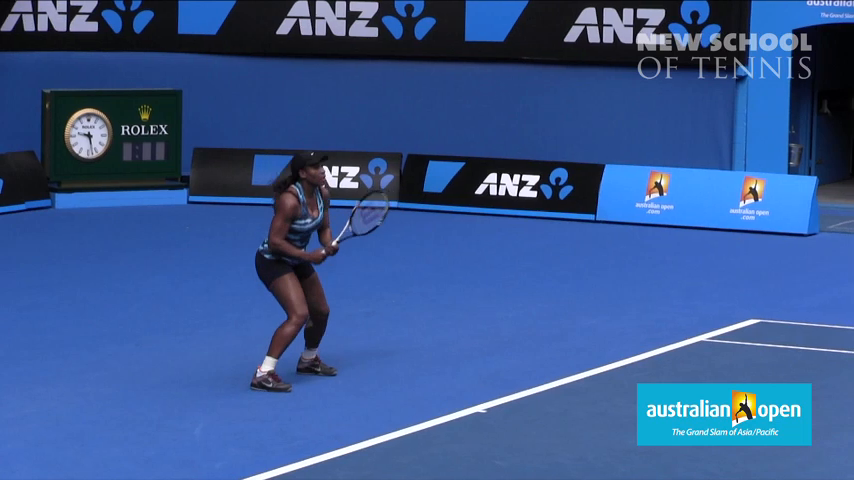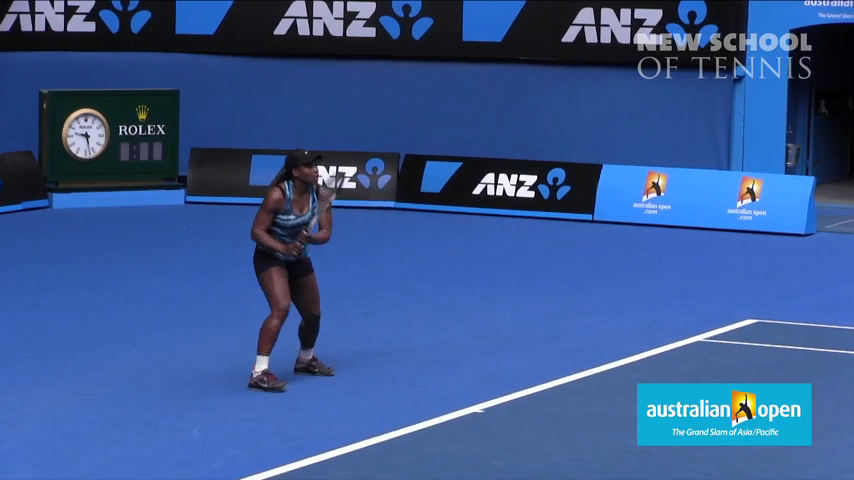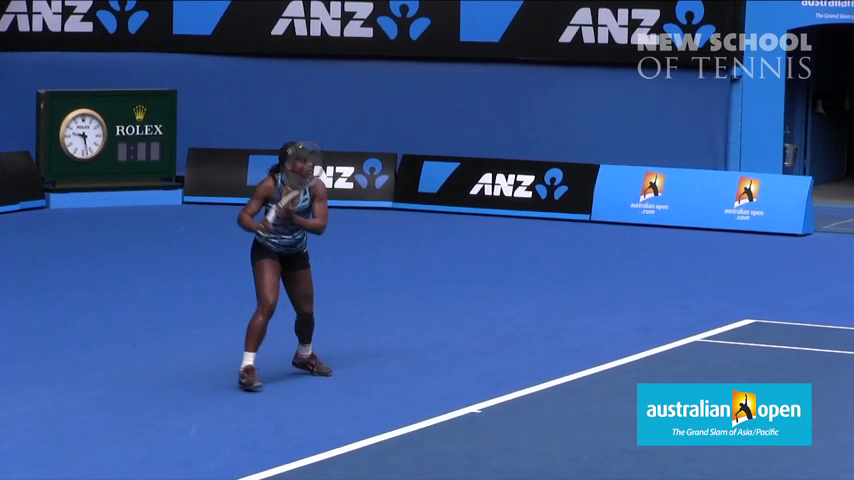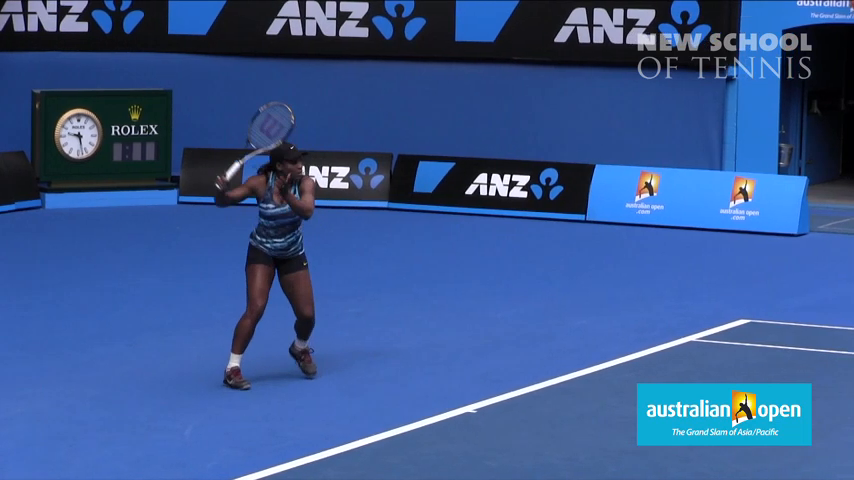
dt=1s
person 1, frame 1
left shoulder: (322, 194)
right shoulder: (290, 200)
left elbow: (324, 227)
right elbow: (274, 241)
left wrist: (328, 244)
right wrist: (308, 256)
left hip: (298, 260)
right hip: (273, 261)
left knee: (321, 312)
right knee: (299, 315)
left ankle: (308, 360)
right ankle: (263, 374)
person 1, frame 2
left shoulder: (321, 195)
right shoulder: (277, 196)
left elbow: (326, 232)
right elbow: (256, 231)
left wrist: (310, 238)
right wrist: (283, 248)
left hip: (298, 259)
right hip: (270, 257)
left knee: (313, 315)
right knee: (281, 308)
left ankle: (305, 360)
right ankle: (259, 373)
person 1, frame 3
left shoulder: (316, 187)
right shoulder: (270, 186)
left elbow: (321, 226)
right elbow: (243, 217)
left wrist: (294, 219)
right wrist: (255, 225)
left hip: (296, 252)
right hip: (267, 250)
left knee: (306, 311)
right knee: (267, 306)
left ankle: (304, 356)
right ankle: (246, 366)
person 1, frame 4
left shoulder: (305, 183)
right shoulder: (260, 183)
left elbow: (307, 212)
right elbow: (223, 201)
left wrist: (287, 194)
right wrist: (221, 191)
left hip: (292, 254)
right hip: (261, 251)
left knee: (307, 315)
right knee: (255, 309)
left ankle: (300, 349)
right ankle: (232, 368)
